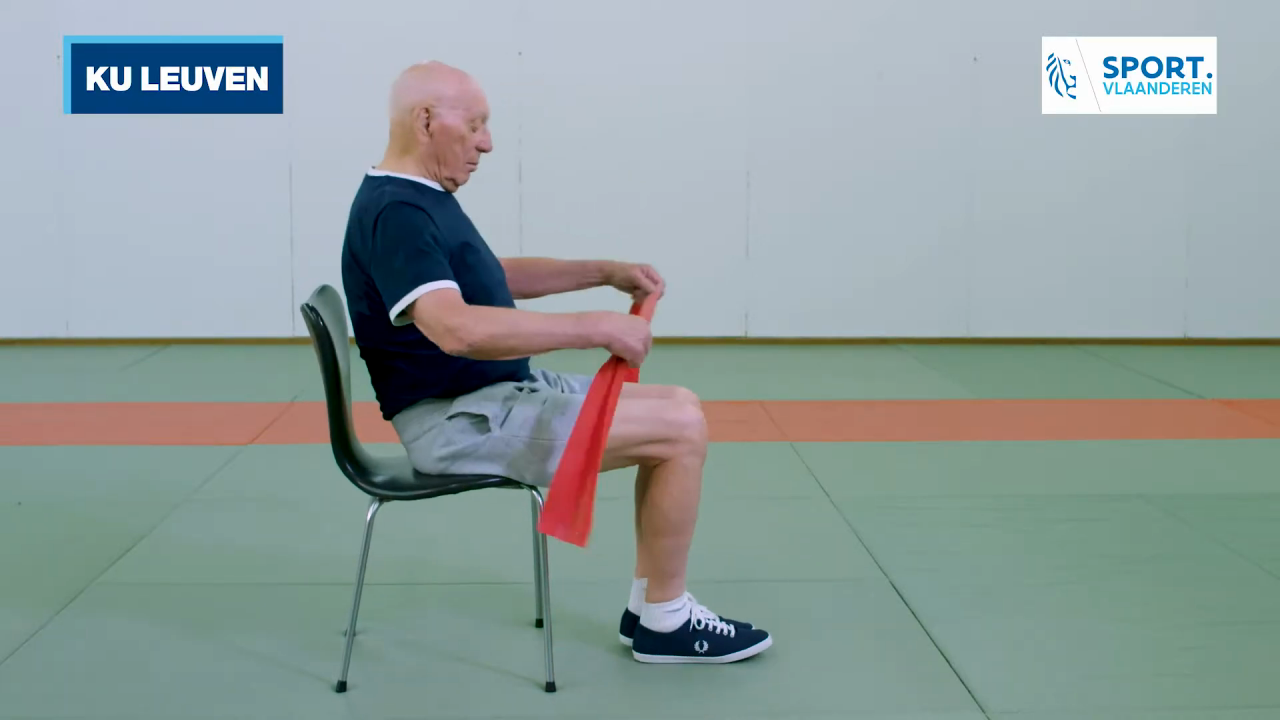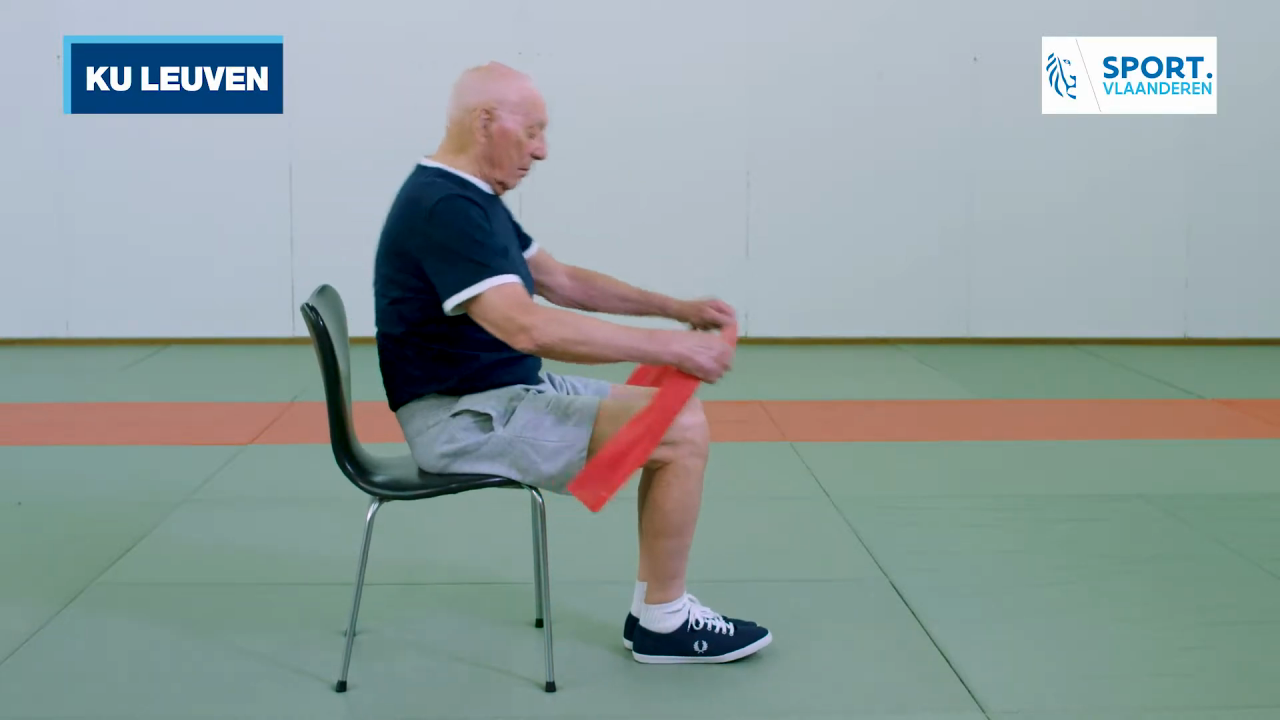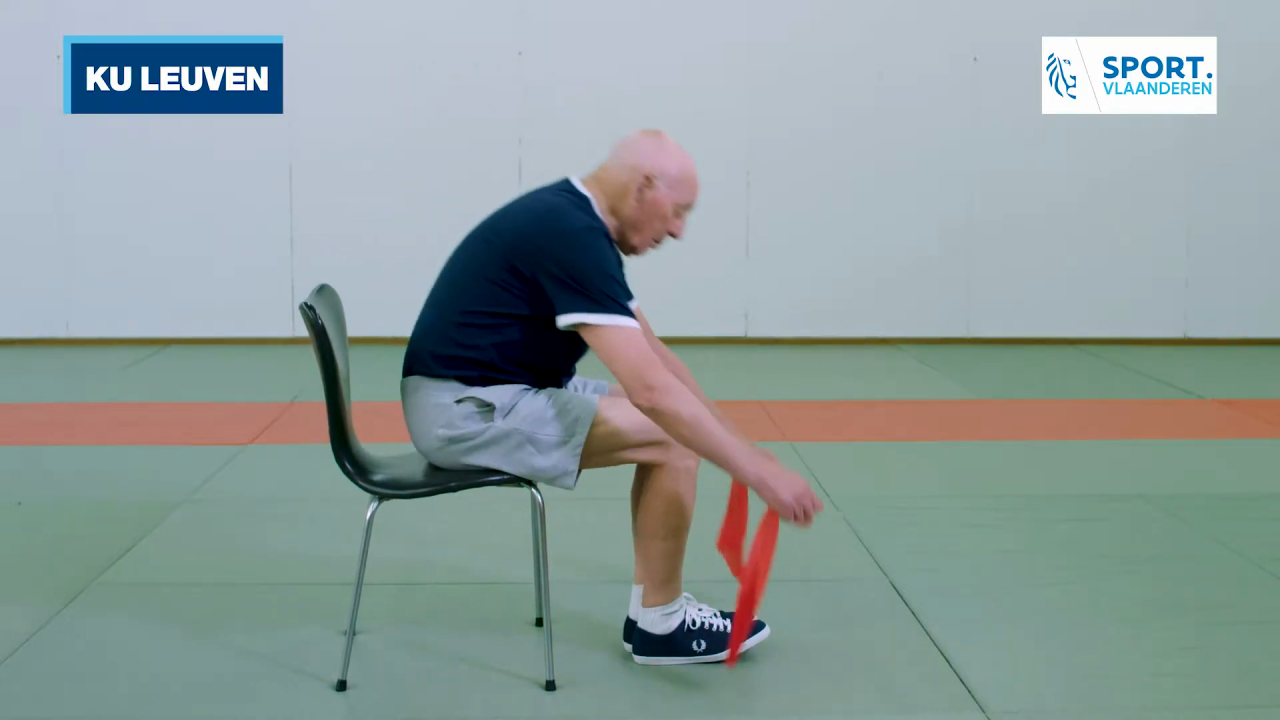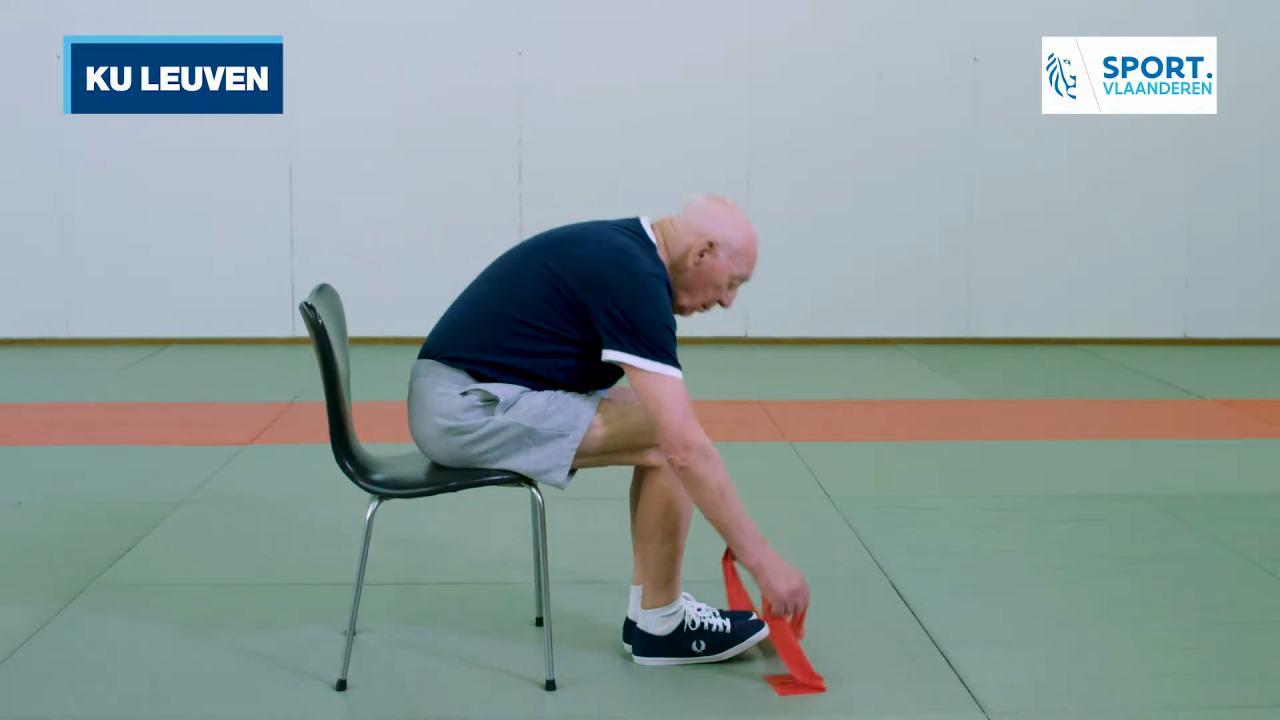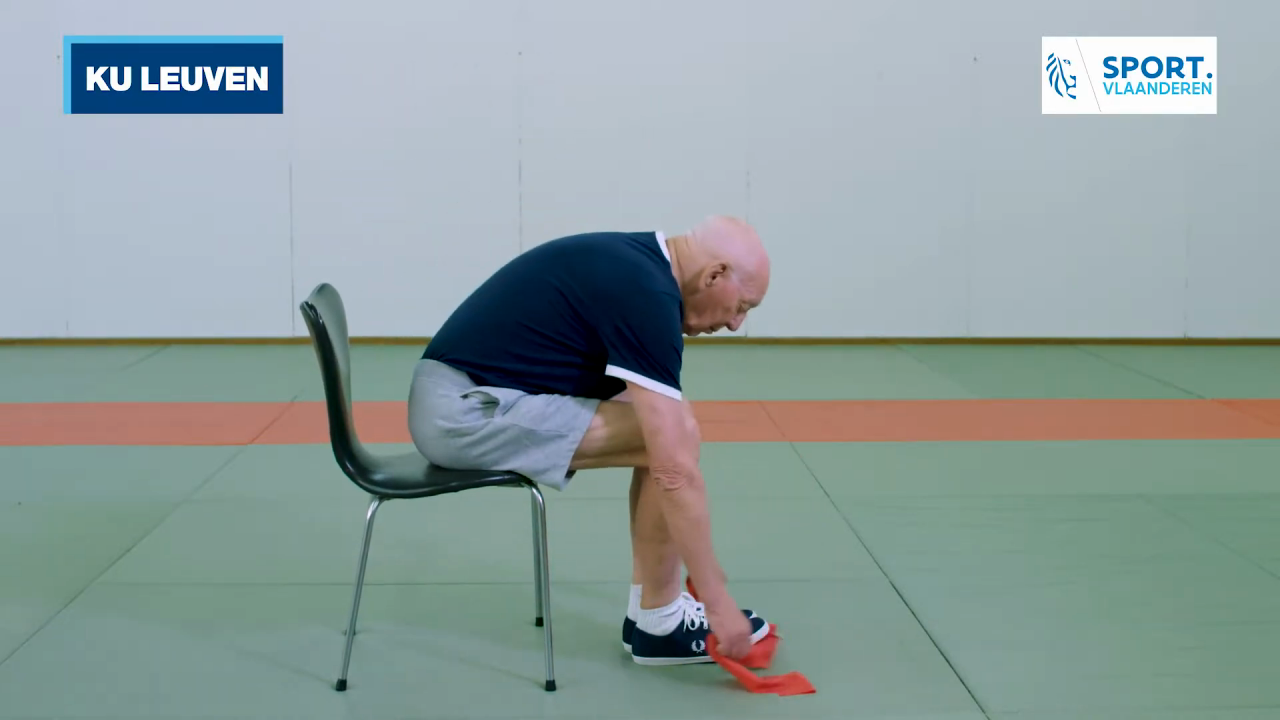
dt=0.3s
person 1, frame 1
left shoulder: (419, 198)
right shoulder: (396, 212)
left elbow: (499, 278)
right elbow: (458, 330)
left wrist: (605, 272)
right wrist: (596, 326)
left hip: (495, 393)
right hip: (459, 421)
left knee: (679, 409)
right knee: (681, 431)
left ankle: (652, 606)
right ankle: (664, 620)
person 1, frame 2
left shoulder: (468, 196)
right shoulder: (444, 209)
left elbow: (563, 281)
right elbow: (530, 328)
left wrist: (674, 307)
right wrist: (670, 345)
left hip: (496, 395)
right hip: (465, 420)
left knee: (677, 412)
right knee: (684, 433)
left ankle: (658, 607)
right ankle: (663, 620)
person 1, frame 3
left shoulder: (570, 221)
right shoulder: (571, 234)
left elbow: (645, 348)
right elbow: (647, 386)
left wrist: (731, 431)
right wrist: (758, 469)
left hip: (484, 399)
right hip: (466, 411)
left knee: (681, 431)
right knee: (673, 437)
left ankle: (660, 606)
right ankle: (660, 622)
person 1, frame 4
left shoulder: (623, 252)
right shoulder: (634, 279)
right elbow: (686, 448)
right wrist: (763, 562)
left hip: (468, 397)
right hip: (466, 408)
left knee: (664, 434)
right knee: (667, 440)
left ankle: (656, 610)
right ankle: (660, 624)
person 1, frame 5
left shoulder: (634, 262)
right shoulder: (645, 293)
right elbow: (675, 470)
right wrist: (719, 599)
left hip: (466, 398)
right hip: (467, 410)
left knee: (668, 428)
right knee: (670, 438)
left ankle: (655, 607)
right ankle: (659, 623)
